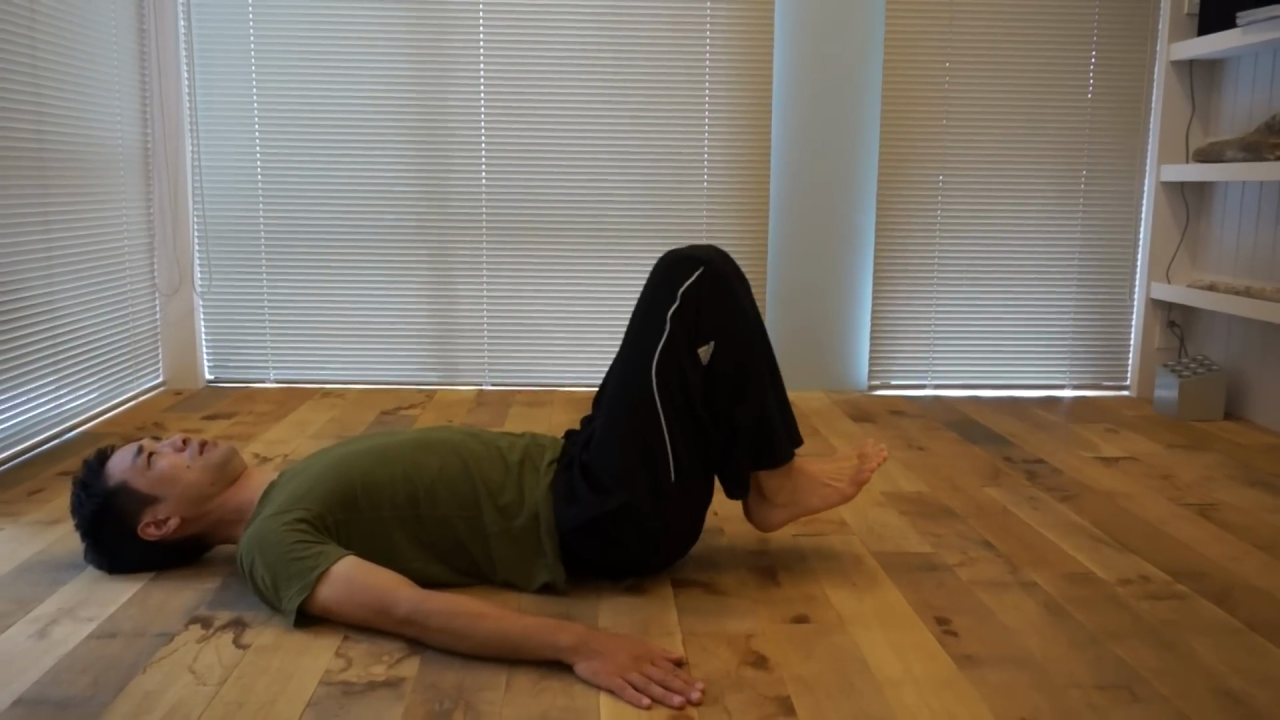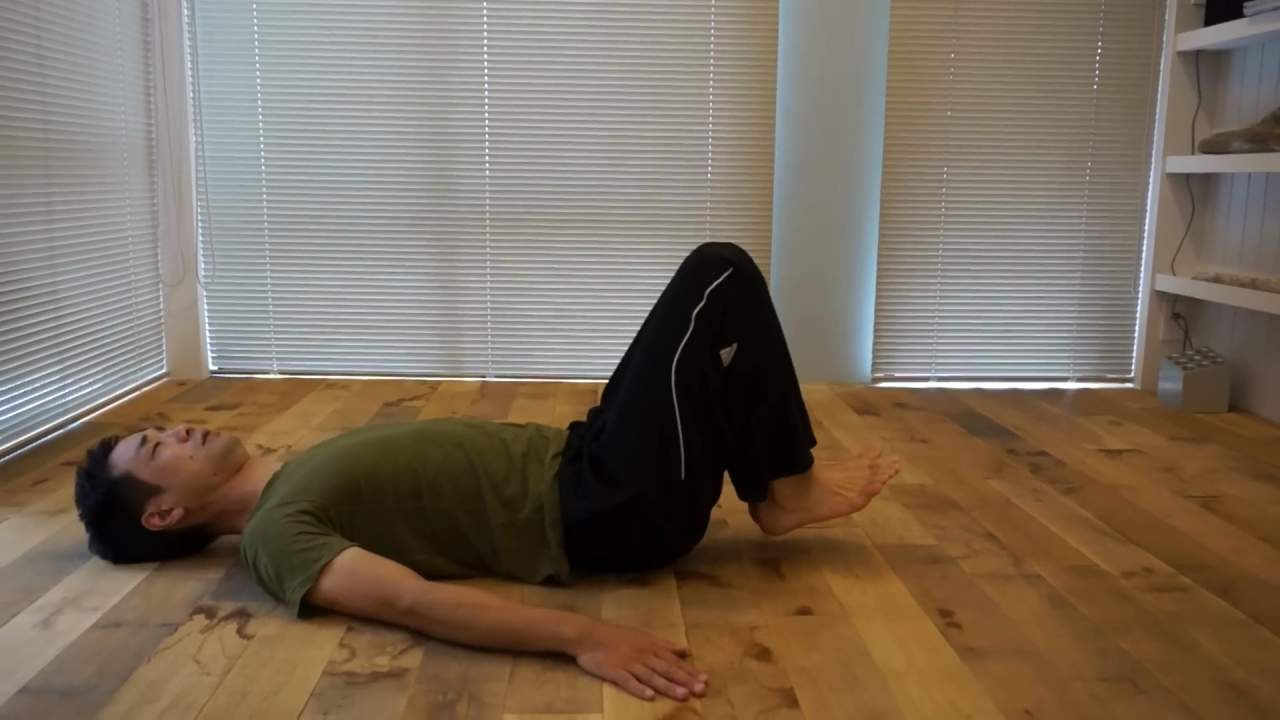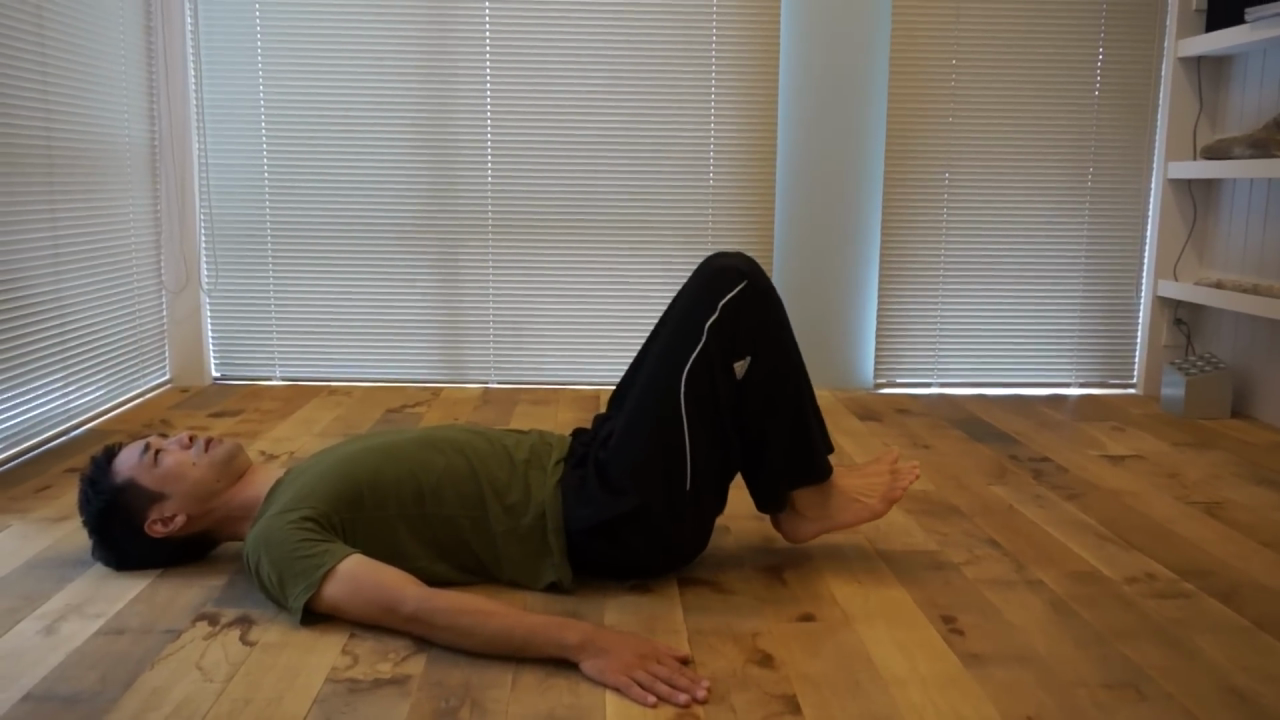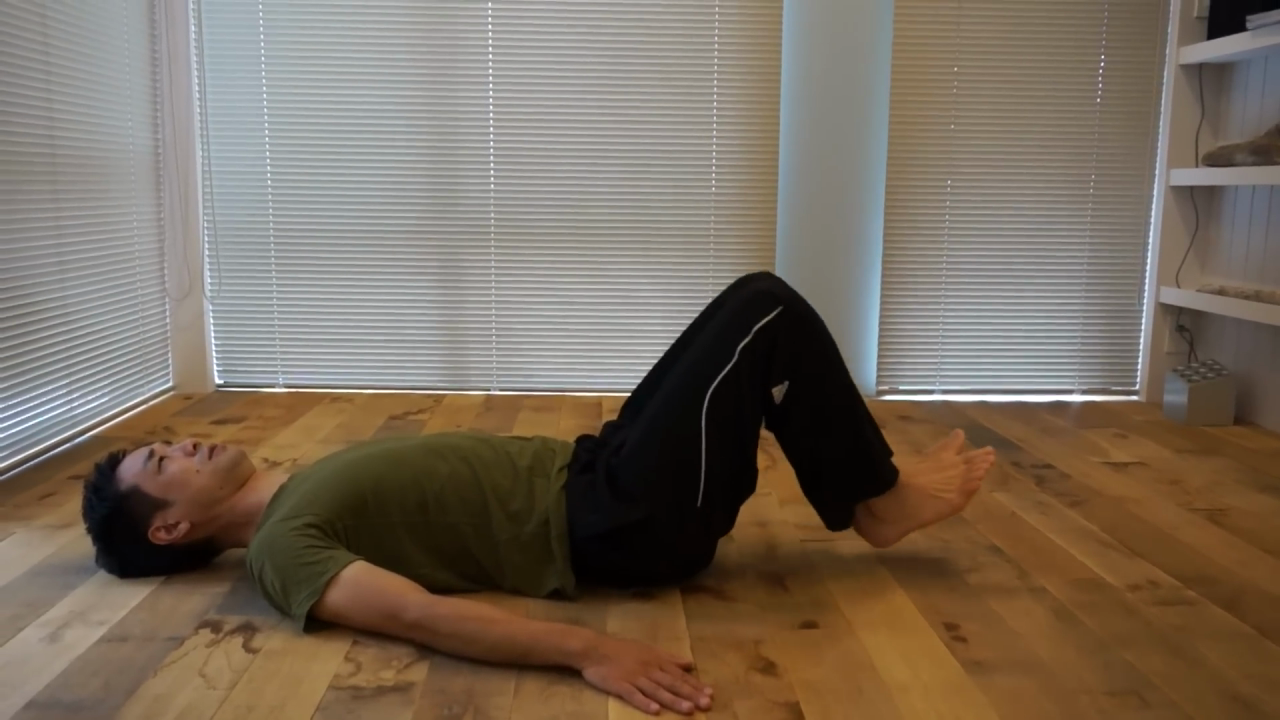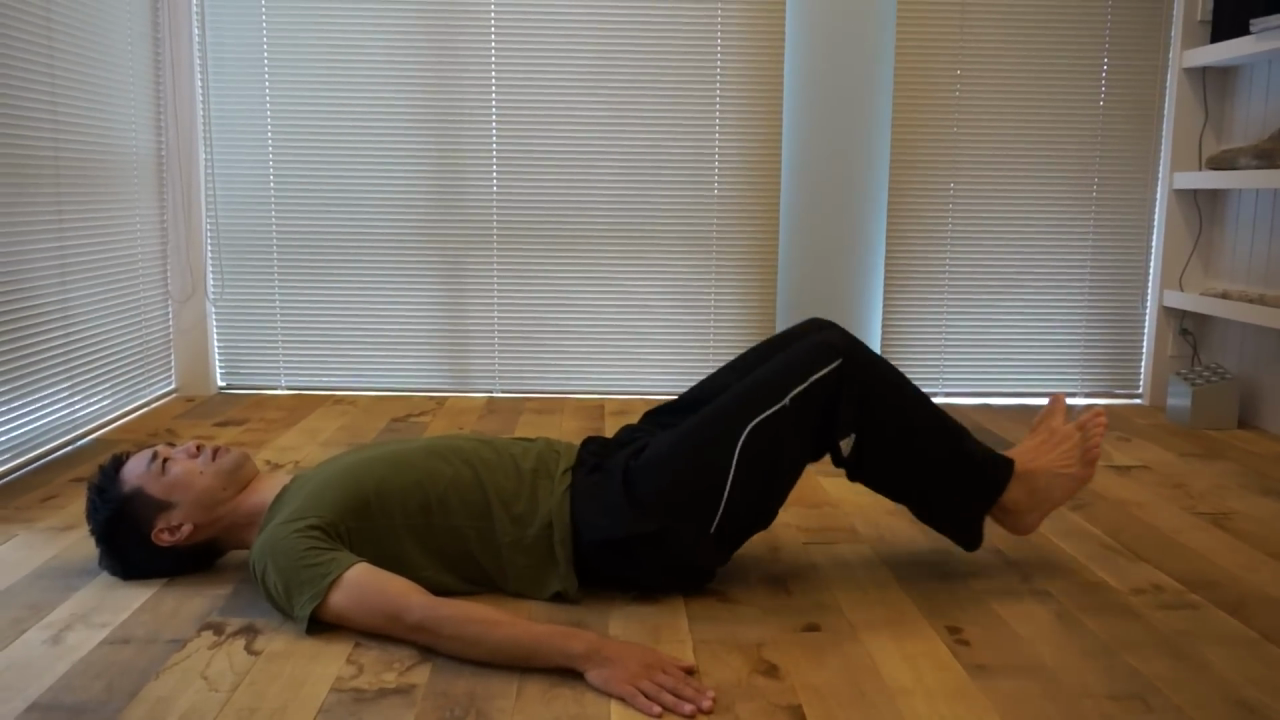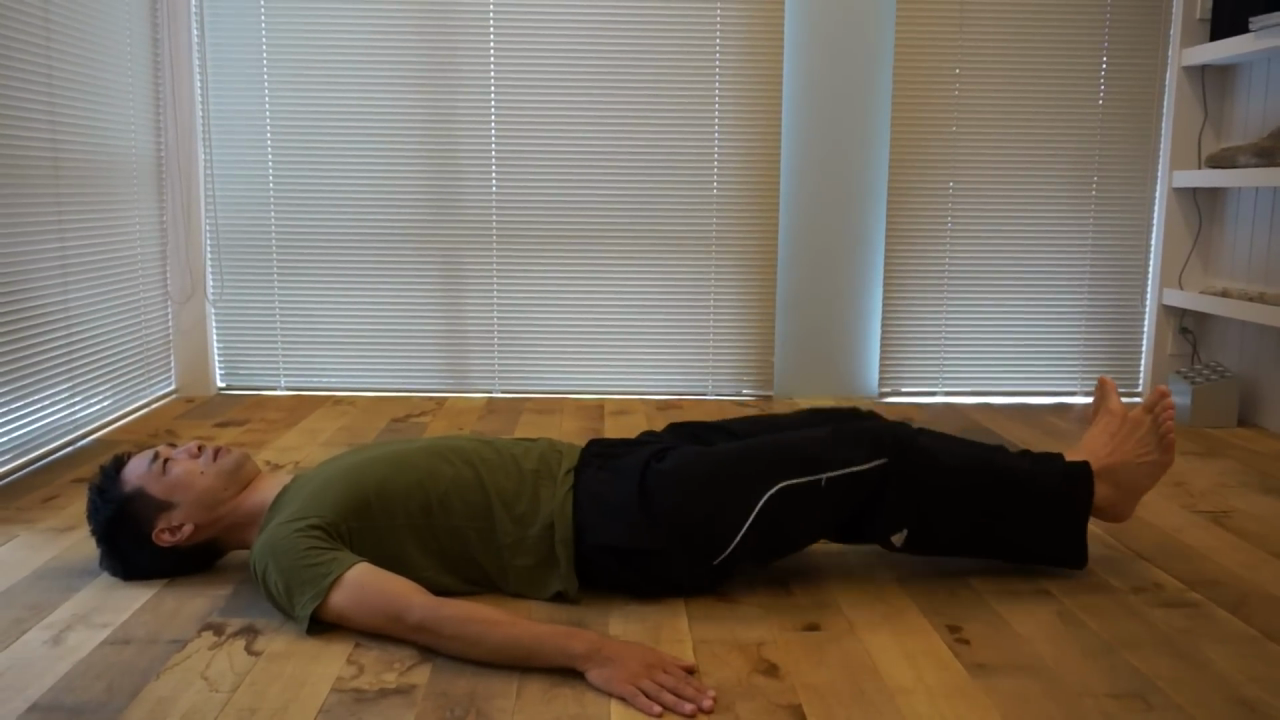
dt=0.5s
person 1, frame 1
left shoulder: (298, 491)
right shoulder: (275, 544)
right elbow: (411, 610)
right wrist: (579, 643)
left hip: (564, 468)
right hip: (602, 519)
left knee: (695, 274)
right knee: (695, 284)
left ankle: (768, 477)
right ankle: (770, 483)
person 1, frame 2
left shoulder: (300, 480)
right shoulder: (278, 536)
right elbow: (413, 602)
right wrist: (582, 634)
left hip: (574, 461)
right hip: (607, 512)
left knee: (717, 274)
right knee: (720, 278)
left ankle: (783, 480)
right ankle: (782, 491)
person 1, frame 3
left shoulder: (305, 487)
right shoulder: (281, 543)
right elbow: (417, 607)
right wrist: (584, 640)
left hip: (576, 465)
right hip: (611, 518)
left knee: (726, 285)
right knee: (730, 291)
left ankle: (801, 487)
right ankle: (801, 499)
person 1, frame 4
left shoulder: (305, 495)
right shoulder: (283, 551)
right elbow: (416, 614)
left hip: (583, 469)
right hip: (614, 526)
left knee: (757, 306)
right knee: (765, 314)
left ankle: (875, 485)
right ankle: (878, 502)
person 1, frame 5
left shoulder: (310, 498)
right shoulder: (286, 551)
right elbow: (419, 613)
left hip: (595, 467)
right hip: (615, 529)
left knee: (810, 351)
right knee: (825, 364)
left ankle: (988, 481)
right ankle: (1005, 491)
person 1, frame 6
left shoulder: (311, 495)
right shoulder: (286, 552)
right elbow: (420, 615)
left hip: (600, 469)
right hip: (614, 529)
left knee: (843, 432)
right knee: (861, 470)
left ankle: (1066, 477)
right ankle: (1084, 490)
